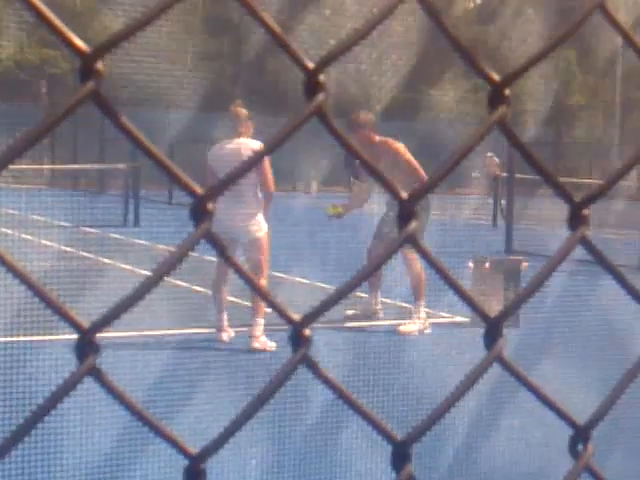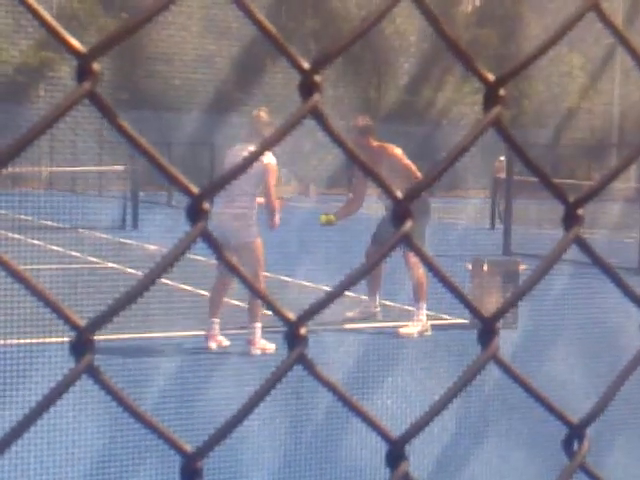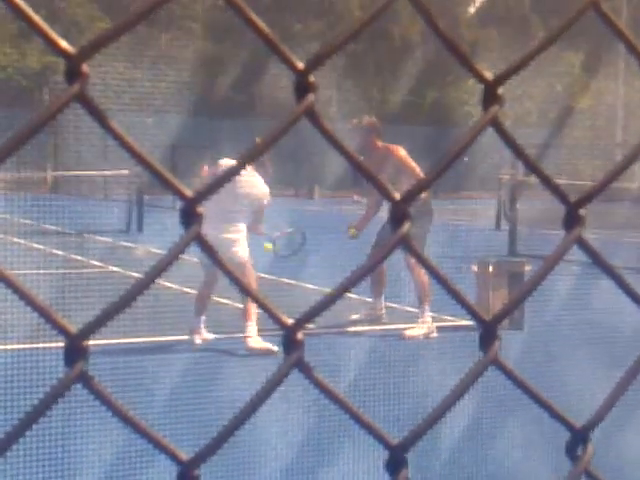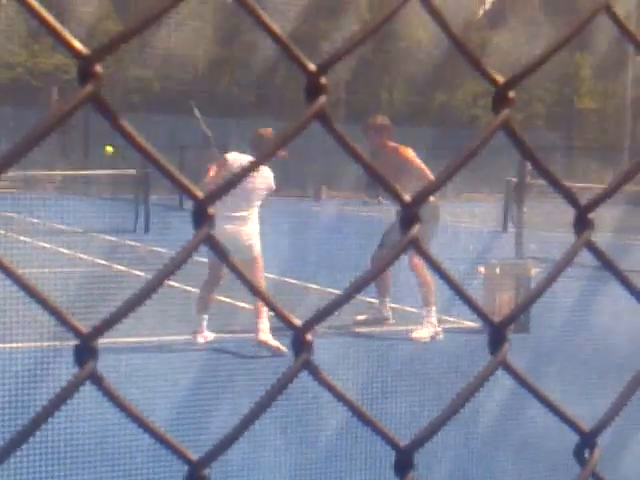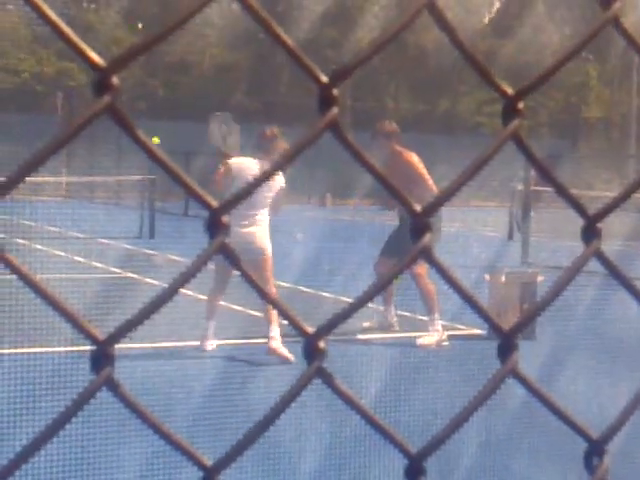
dt=1s
person 1, frame 1
left shoulder: (215, 151)
right shoulder: (257, 147)
right elbow: (269, 189)
right wrist: (263, 209)
left hip: (223, 216)
right hip: (250, 216)
left knee: (221, 272)
right knee: (260, 275)
left ankle: (223, 327)
right ankle: (257, 334)
person 1, frame 2
left shoulder: (233, 152)
right shoulder: (267, 159)
right elbow: (270, 199)
right wrist: (274, 217)
left hip: (220, 217)
right hip: (242, 221)
left knee: (223, 277)
right knee: (256, 280)
left ankle: (213, 333)
right ankle: (256, 339)
person 1, frame 3
left shoulder: (225, 165)
right shoulder: (261, 191)
right elbow: (254, 228)
left hip: (207, 236)
right hip: (233, 241)
left knee: (209, 281)
left ankle: (198, 329)
right ankle: (252, 336)
person 1, frame 4
left shoulder: (230, 159)
right shoulder: (268, 177)
left elbow: (209, 188)
left wrist: (212, 170)
left hip: (218, 231)
right hip: (246, 237)
left knee: (213, 279)
right knee: (259, 288)
left ankle: (202, 329)
right ankle: (264, 333)
person 1, frame 5
left shoulder: (233, 163)
right shoulder: (278, 179)
left elbow: (217, 192)
left hip: (227, 234)
right hip: (256, 238)
left knee: (219, 286)
right knee: (268, 292)
left ankle: (208, 337)
right ankle: (274, 339)
person 2, frame 1
left shoulder: (392, 147)
right shoulder: (366, 156)
left elbow: (421, 178)
right elbow: (363, 193)
right wrist: (343, 208)
right hip: (395, 205)
left knee: (409, 255)
right knee: (373, 252)
left ankle: (420, 316)
right ankle: (373, 305)
person 2, frame 2
left shoulder: (389, 152)
left elbow: (418, 180)
right elbow: (356, 201)
right wrist: (334, 216)
left hip: (414, 207)
left knee: (411, 257)
right knee: (372, 253)
left ankle: (421, 318)
right ankle: (372, 306)
person 2, frame 3
left shoulder: (393, 153)
right shoulder: (366, 163)
left elbow: (420, 180)
right elbow: (375, 202)
left wrist: (400, 194)
right wrist: (359, 226)
left hip: (417, 209)
left knee: (412, 260)
right knee: (374, 256)
left ankle: (426, 320)
right ankle: (377, 309)
person 2, frame 4
left shoulder: (402, 154)
right shoulder: (377, 160)
left elbow: (430, 182)
left wrist: (407, 194)
left hip: (424, 210)
left knee: (415, 261)
right knee: (378, 258)
left ankle: (431, 322)
right ankle: (383, 310)
person 2, frame 5
left shoulder: (407, 159)
right shoulder: (388, 165)
left elbow: (432, 192)
right elbow: (391, 200)
right wrist: (389, 200)
right hip: (407, 220)
left knee: (417, 270)
right knee: (381, 266)
left ankle: (437, 328)
right ankle: (389, 318)
